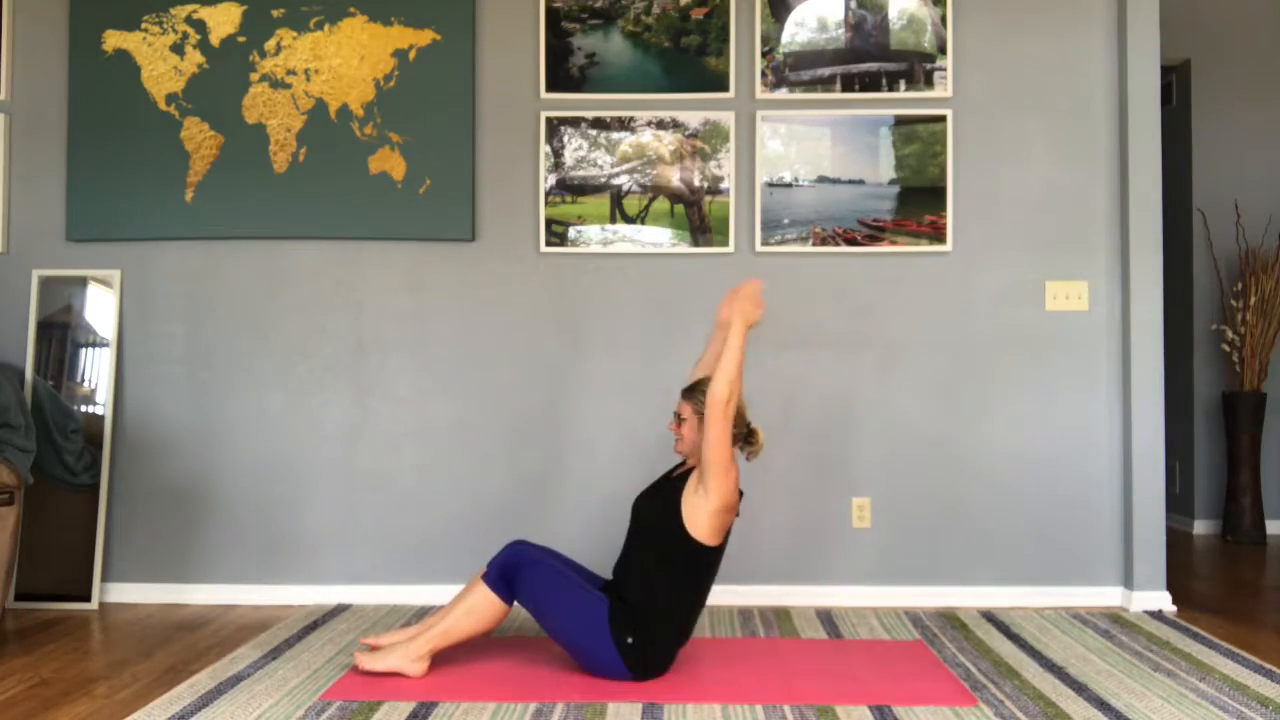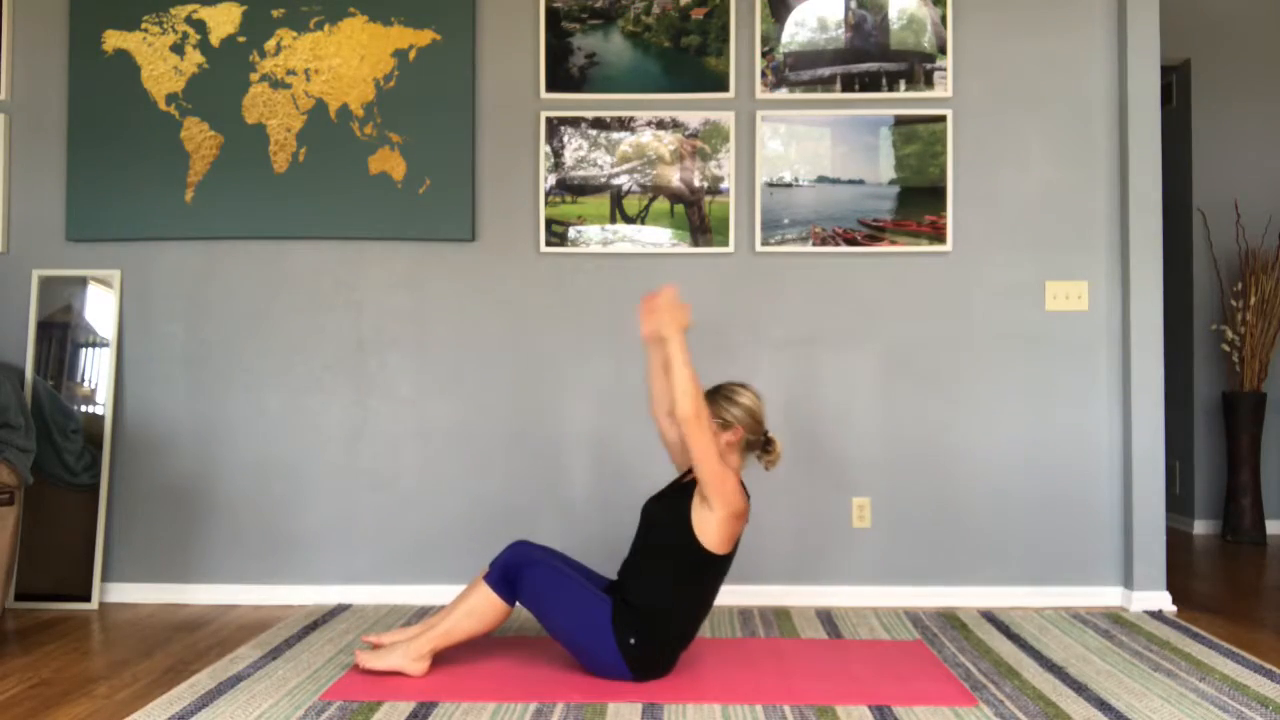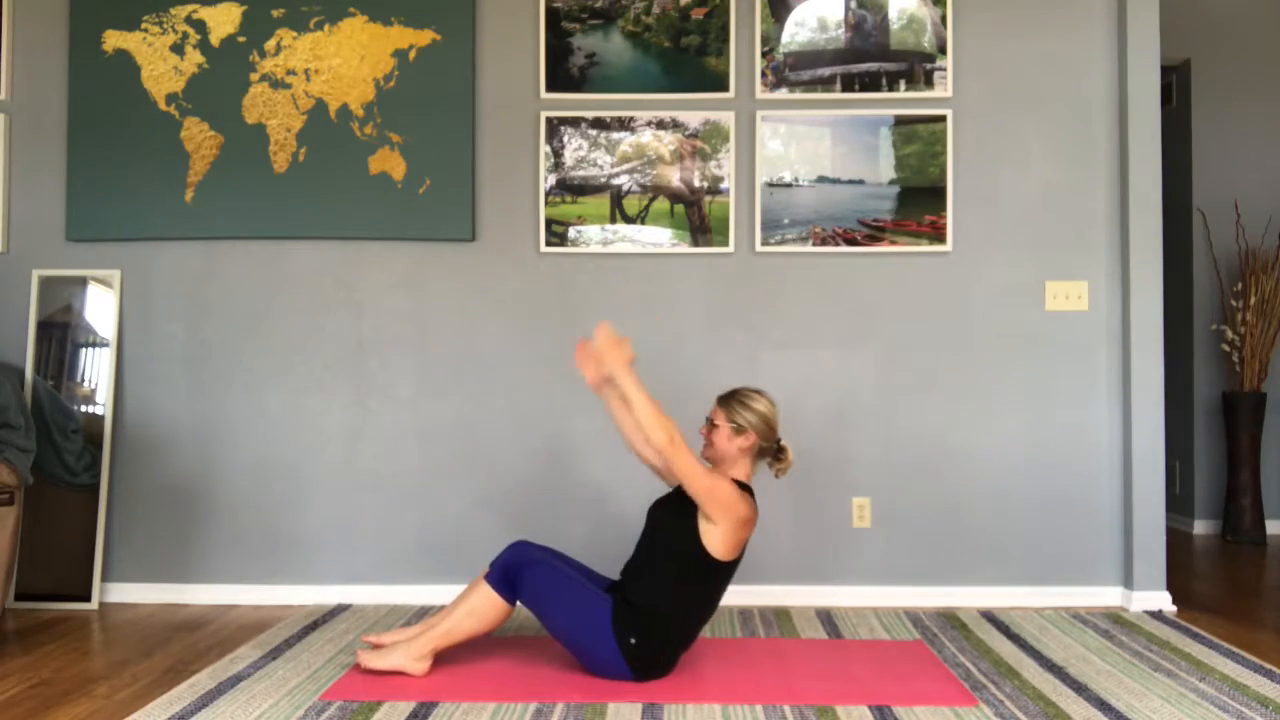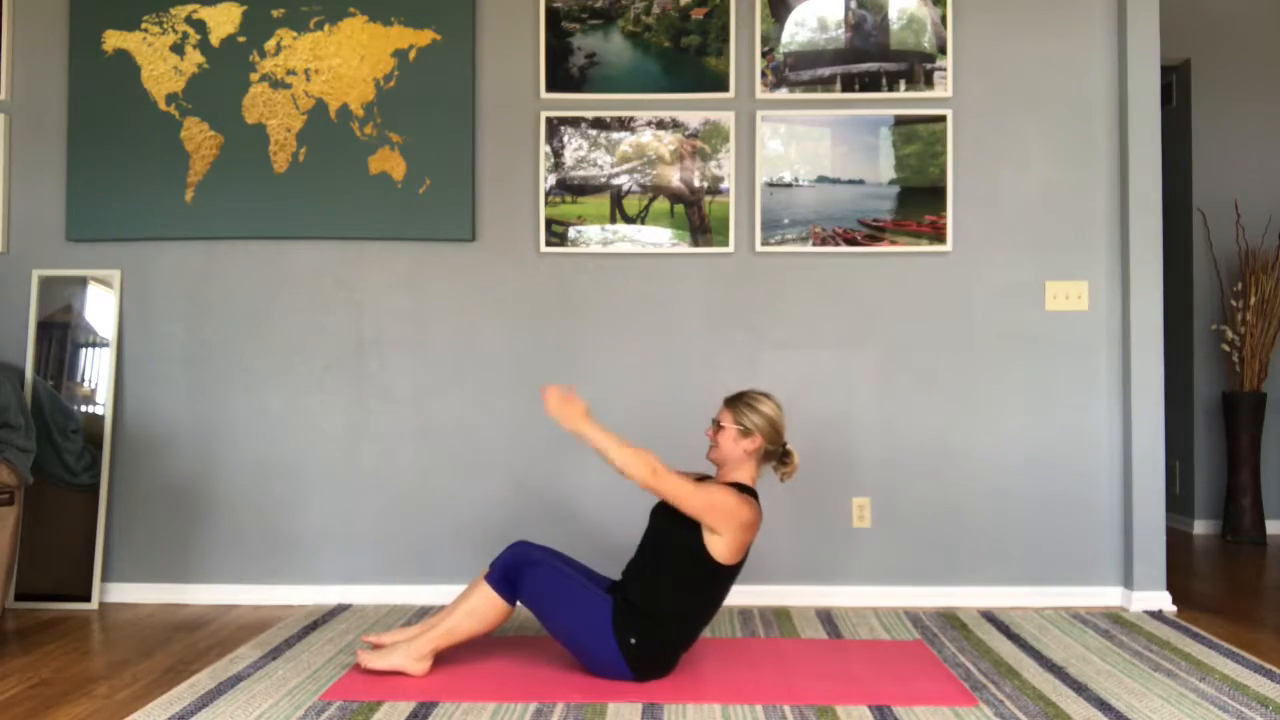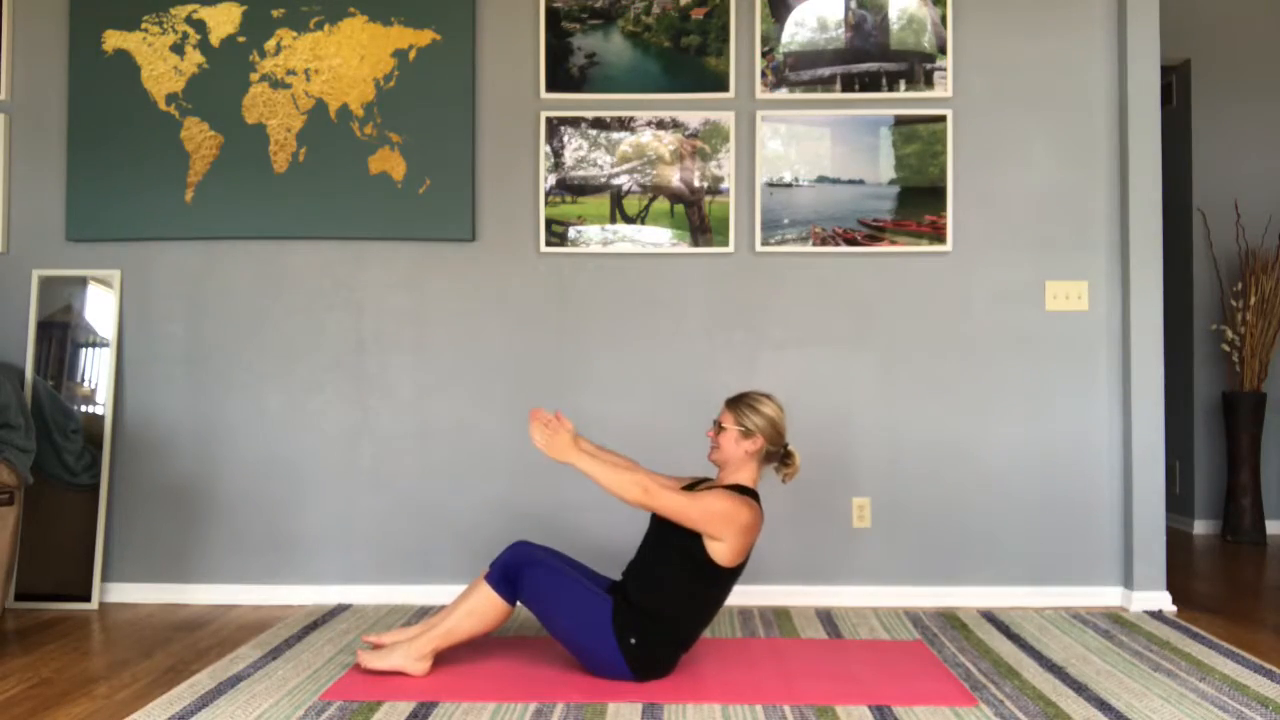
dt=0.2s
person 1, frame 1
left shoulder: (715, 492)
right shoulder: (691, 472)
left elbow: (720, 404)
right elbow: (701, 390)
left wrist: (738, 329)
right wrist: (724, 328)
left hip: (633, 646)
right hip: (625, 616)
left knee: (517, 566)
right knee: (520, 555)
left ankle: (416, 652)
right ankle: (419, 637)
person 1, frame 2
left shoulder: (726, 500)
right shoulder: (699, 478)
left elbow: (694, 422)
right elbow: (667, 414)
left wrist: (674, 337)
right wrist: (655, 343)
left hip: (636, 647)
right hip: (629, 614)
left knee: (520, 566)
right knee: (523, 554)
left ankle: (417, 651)
right ankle: (420, 635)
person 1, frame 3
left shoulder: (734, 506)
right shoulder: (711, 489)
left elbow: (668, 446)
right elbow: (647, 448)
left wrist: (621, 371)
right wrist: (604, 385)
left hip: (637, 646)
right hip: (630, 615)
left knee: (521, 566)
right knee: (524, 554)
left ankle: (418, 651)
right ankle: (420, 636)
person 1, frame 4
left shoulder: (736, 510)
right shoulder: (712, 492)
left elbow: (653, 475)
right elbow: (643, 471)
left wrist: (582, 425)
right wrist: (584, 424)
left hip: (638, 646)
right hip: (632, 615)
left knee: (521, 565)
right knee: (524, 554)
left ankle: (420, 650)
right ankle: (419, 635)
person 1, frame 5
left shoulder: (737, 512)
right shoulder: (713, 490)
left elbow: (645, 493)
right elbow: (642, 474)
left wrist: (571, 455)
right wrist: (579, 442)
left hip: (637, 646)
right hip: (631, 612)
left knee: (522, 567)
right knee: (522, 555)
left ankle: (419, 650)
right ankle: (419, 636)
